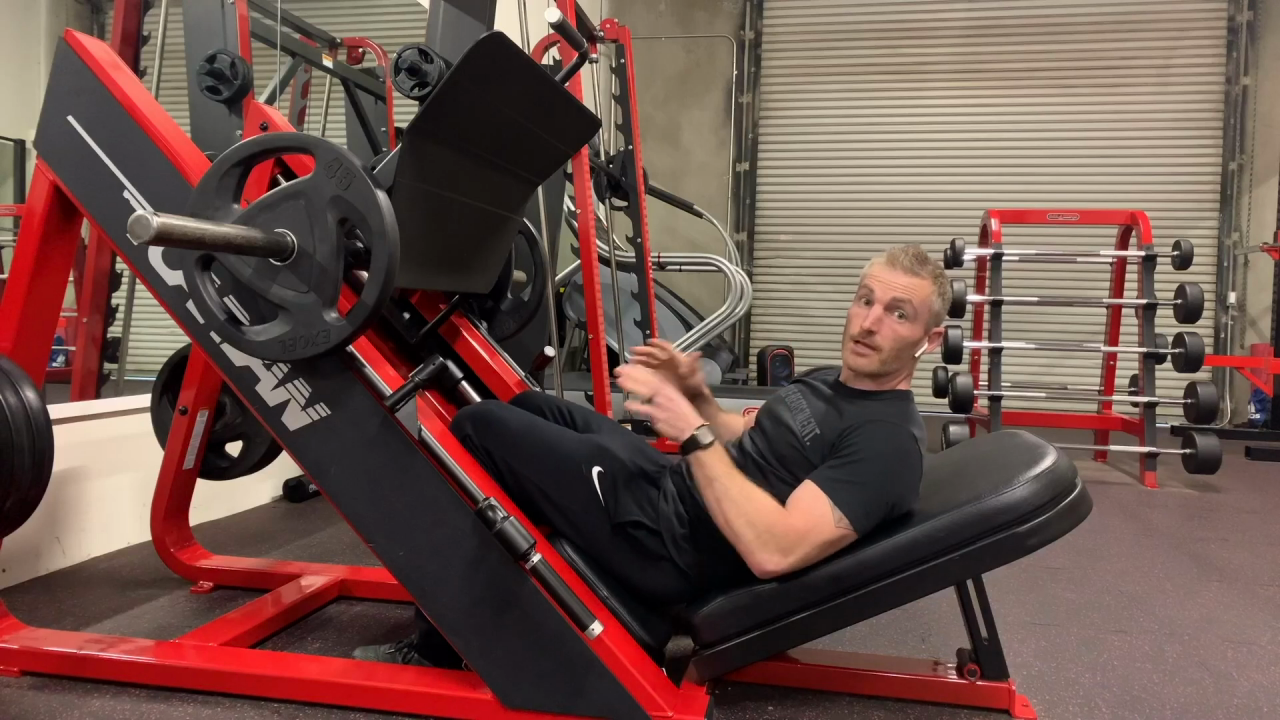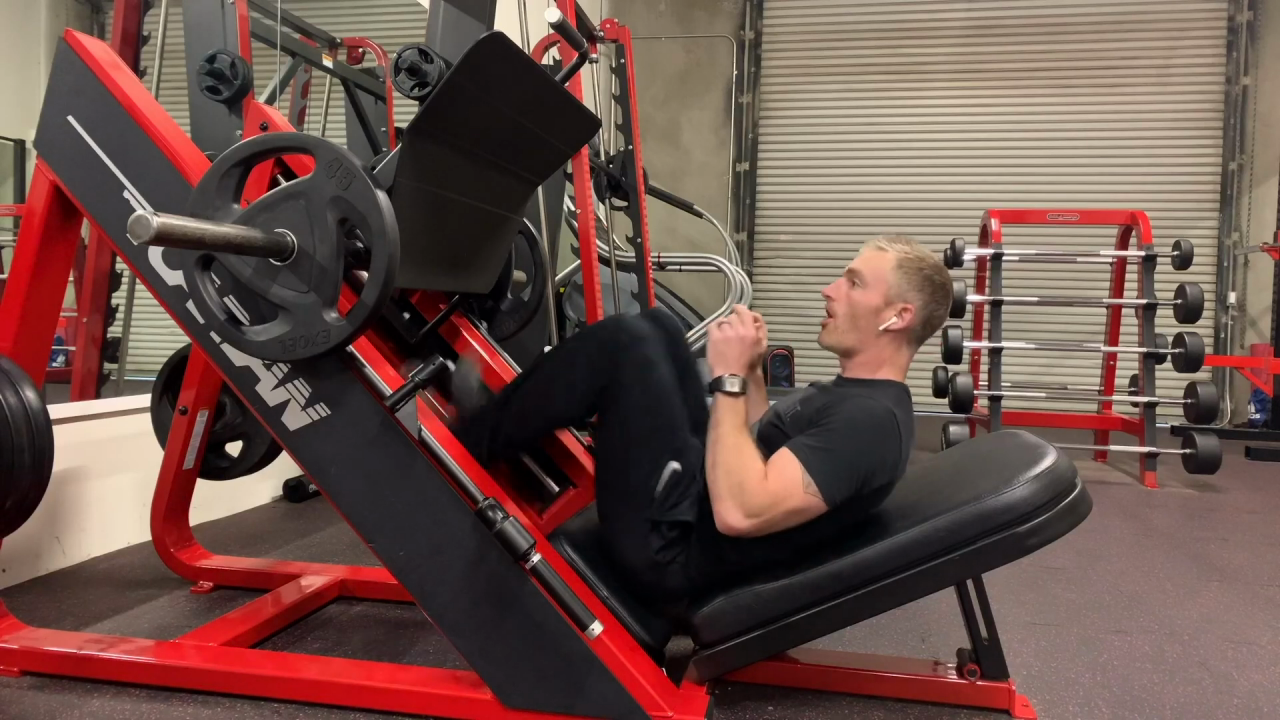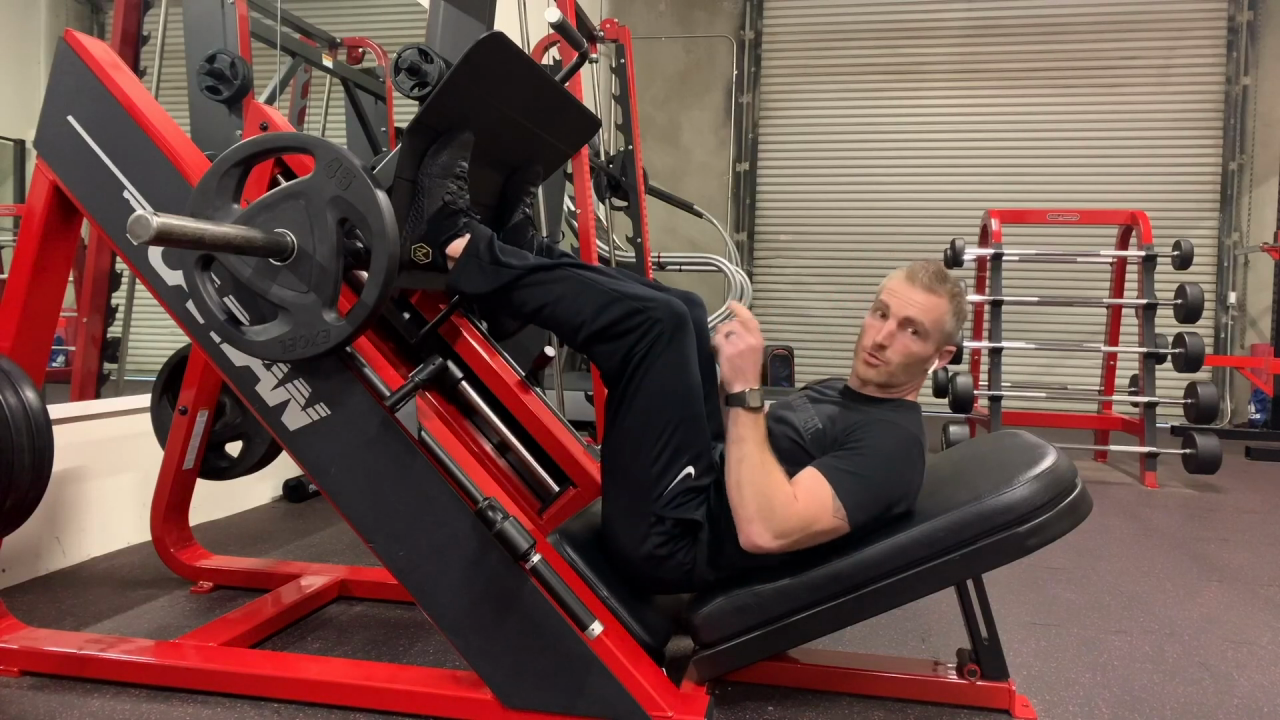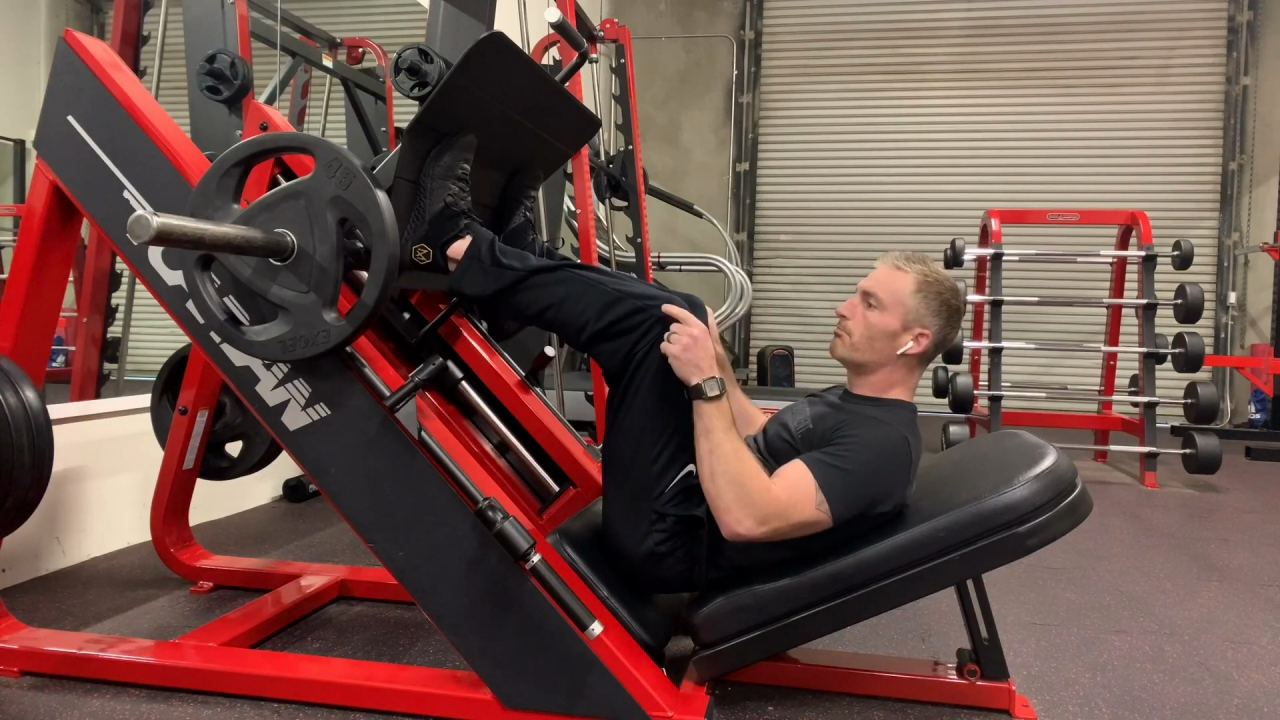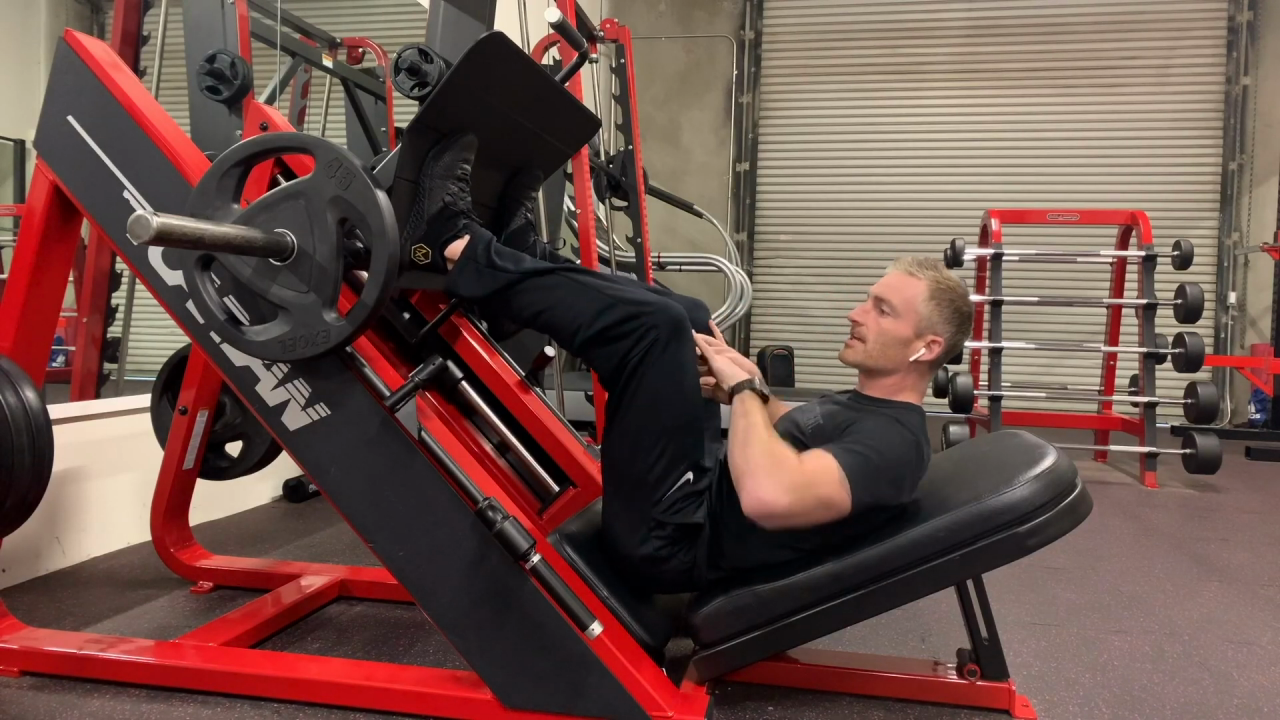
dt=1s
person 1, frame 1
left shoulder: (887, 441)
right shoulder: (828, 382)
left elbow: (772, 552)
left wrist: (693, 430)
right wrist: (695, 394)
left hip: (665, 542)
right hip: (675, 489)
left knee: (480, 429)
right knee: (529, 407)
left ankle: (437, 647)
person 1, frame 2
left shoulder: (869, 421)
right shoulder: (853, 394)
left elbow: (738, 512)
left wrist: (727, 379)
right wrist: (749, 372)
left hip: (672, 548)
left knee: (629, 343)
right knee: (656, 327)
left ankle: (481, 438)
person 1, frame 3
left shoulder: (892, 443)
right shoulder: (838, 392)
left elbow: (763, 530)
left wrist: (744, 391)
right wrist: (727, 368)
left hip: (671, 538)
right hip: (700, 496)
left knee: (654, 321)
right knee: (675, 314)
left ankle: (456, 244)
right ankle: (518, 245)
person 1, frame 4
left shoulder: (882, 441)
right shoulder: (853, 404)
left elbow: (745, 519)
left wrist: (703, 383)
right wrist: (718, 362)
left hip: (668, 539)
right hip: (690, 509)
left knee: (653, 321)
right knee: (677, 317)
left ankle: (457, 246)
right ankle: (518, 248)
person 1, frame 5
left shoulder: (892, 442)
right shoulder: (864, 409)
left elbow: (769, 496)
left wrist: (743, 388)
right wrist: (740, 383)
left hip: (669, 540)
right hip: (698, 501)
left knee: (652, 325)
right knee: (681, 321)
left ankle: (454, 246)
right ankle: (521, 251)
